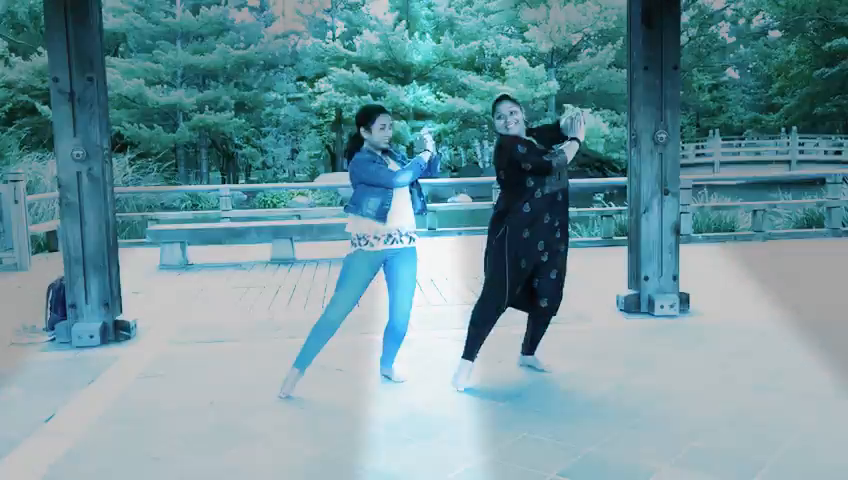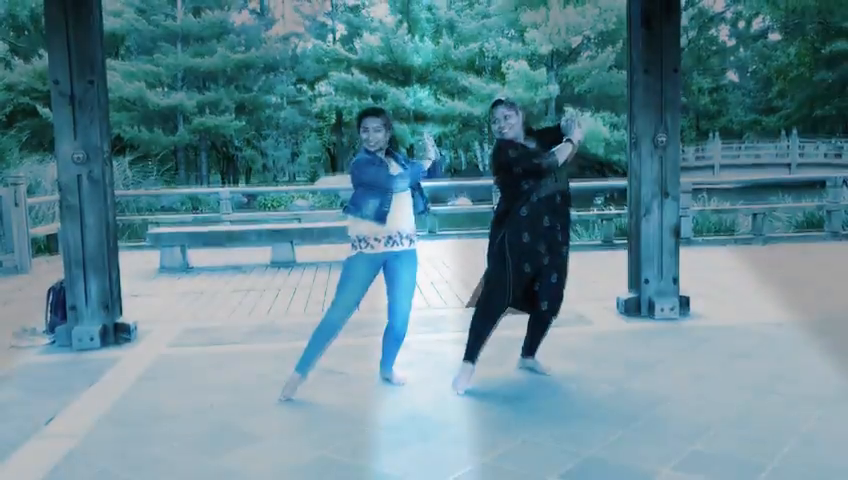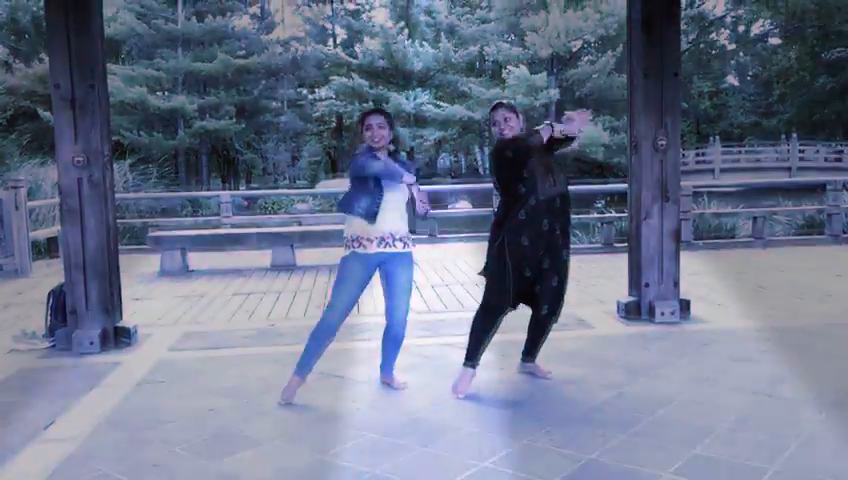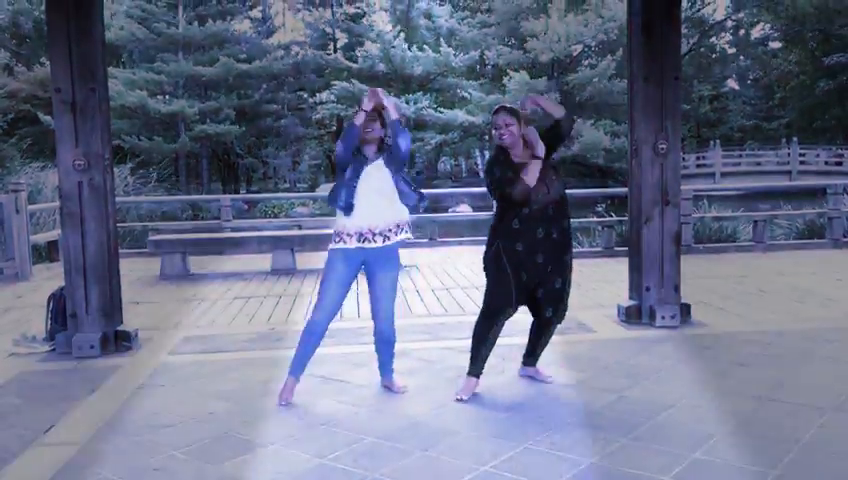
dt=0.3s
person 1, frame 1
left shoulder: (394, 156)
right shoulder: (361, 162)
left elbow: (430, 171)
right elbow: (398, 178)
left wrist: (430, 148)
right wrist: (424, 154)
left hip: (404, 244)
right hip: (369, 243)
left knee: (401, 314)
right knee: (337, 309)
left ankle: (387, 364)
right ankle: (297, 370)
person 1, frame 2
left shoulder: (398, 158)
right shoulder: (361, 164)
left elbow: (430, 174)
right elbow: (397, 183)
left wrist: (432, 155)
right wrist: (426, 162)
left hip: (403, 246)
right hip: (369, 246)
left knee: (400, 316)
right knee: (339, 312)
left ankle: (387, 367)
right ankle: (299, 373)
person 1, frame 3
left shoulder: (402, 164)
right shoulder: (361, 160)
left elbow: (414, 203)
right elbow: (371, 168)
left wrist: (418, 200)
right wrist: (404, 176)
left hip: (399, 249)
right hip: (363, 247)
left knee: (398, 317)
right knee: (335, 314)
left ankle: (387, 371)
right ankle: (298, 377)
person 1, frame 4
left shoulder: (393, 156)
right shoulder: (350, 157)
left elbow: (407, 146)
right elbow: (342, 149)
left wrist: (390, 109)
right wrist: (364, 109)
left hip: (383, 246)
right hip: (347, 244)
left knee: (385, 317)
right knee: (322, 313)
left ankle: (387, 375)
right ankle: (293, 378)
person 2, frame 1
left shoulder: (535, 137)
right shoulder: (510, 146)
left elbow: (562, 127)
right elbow: (553, 162)
left wrist: (570, 124)
right wrist: (577, 138)
left hip: (550, 232)
right hip: (515, 233)
left knee: (548, 298)
right knee: (496, 297)
left ankle: (528, 354)
right ankle: (467, 361)
person 2, frame 2
left shoulder: (535, 139)
right shoulder: (505, 151)
left elbow: (564, 129)
right elbow: (546, 163)
left wrist: (569, 127)
right wrist: (571, 141)
left hip: (551, 234)
right hip: (516, 235)
left knee: (549, 299)
right knee: (497, 299)
left ankle: (528, 356)
right ankle: (468, 363)
person 2, frame 3
left shoulder: (540, 145)
right shoulder: (502, 151)
left elbow: (570, 131)
right elbow: (529, 141)
left wrist: (573, 122)
right wrist: (551, 128)
left hip: (552, 238)
right hip: (515, 238)
left knee: (549, 303)
right knee: (496, 303)
left ankle: (528, 360)
right ankle: (468, 368)
person 2, frame 4
left shoulder: (538, 146)
right shoulder: (497, 164)
left elbow: (564, 124)
right elbow: (518, 191)
left wrist: (539, 101)
right wrist: (537, 158)
left hip: (553, 244)
right hip: (513, 245)
left knee: (552, 308)
right knee: (498, 308)
left ankle: (529, 365)
right ankle: (473, 376)
